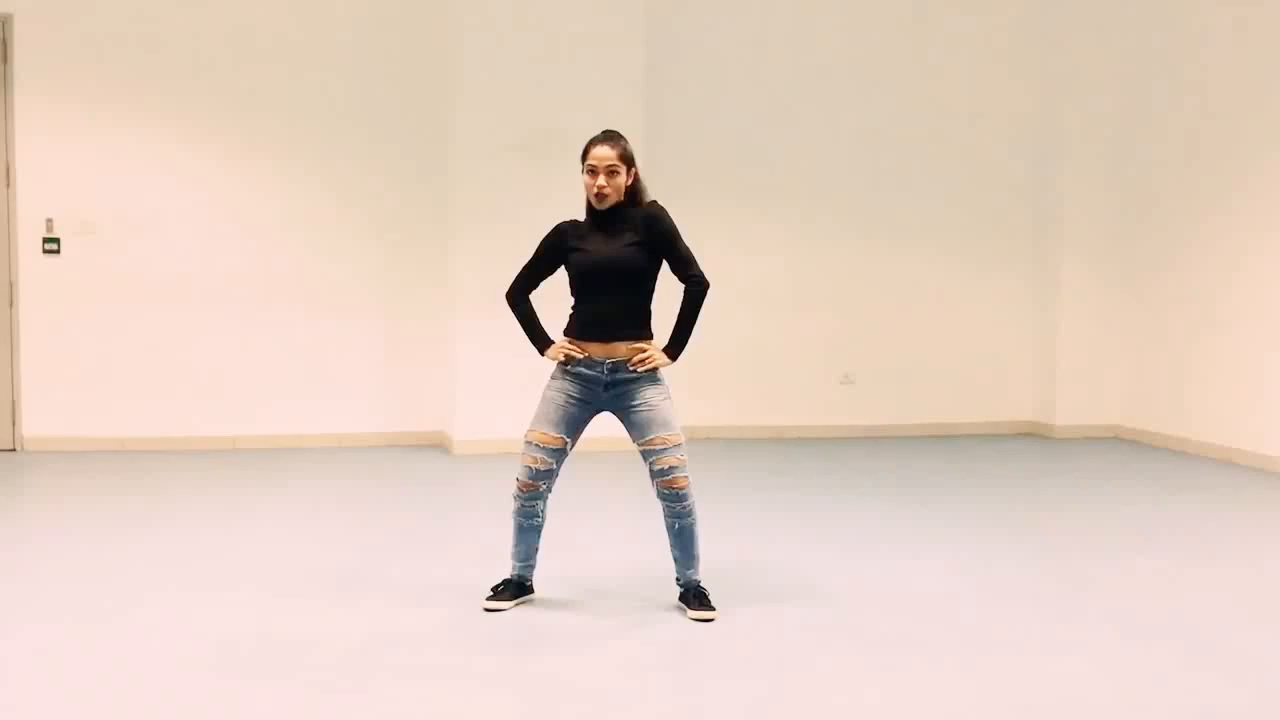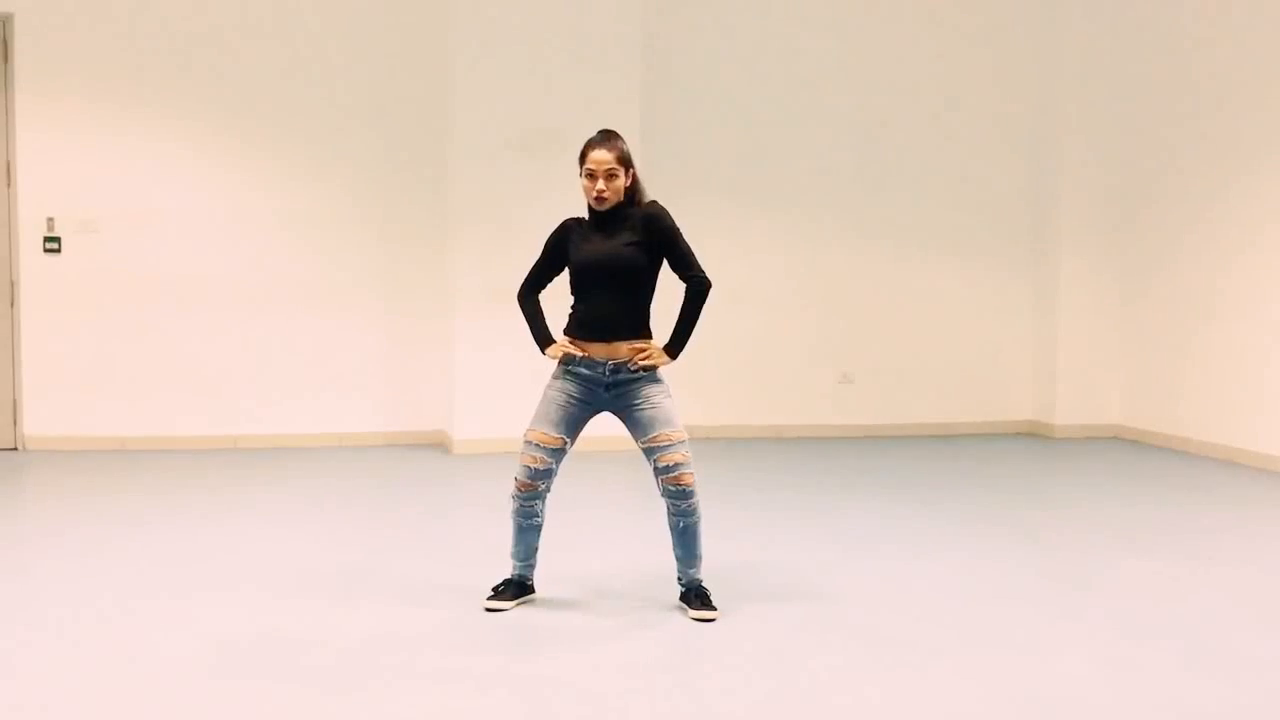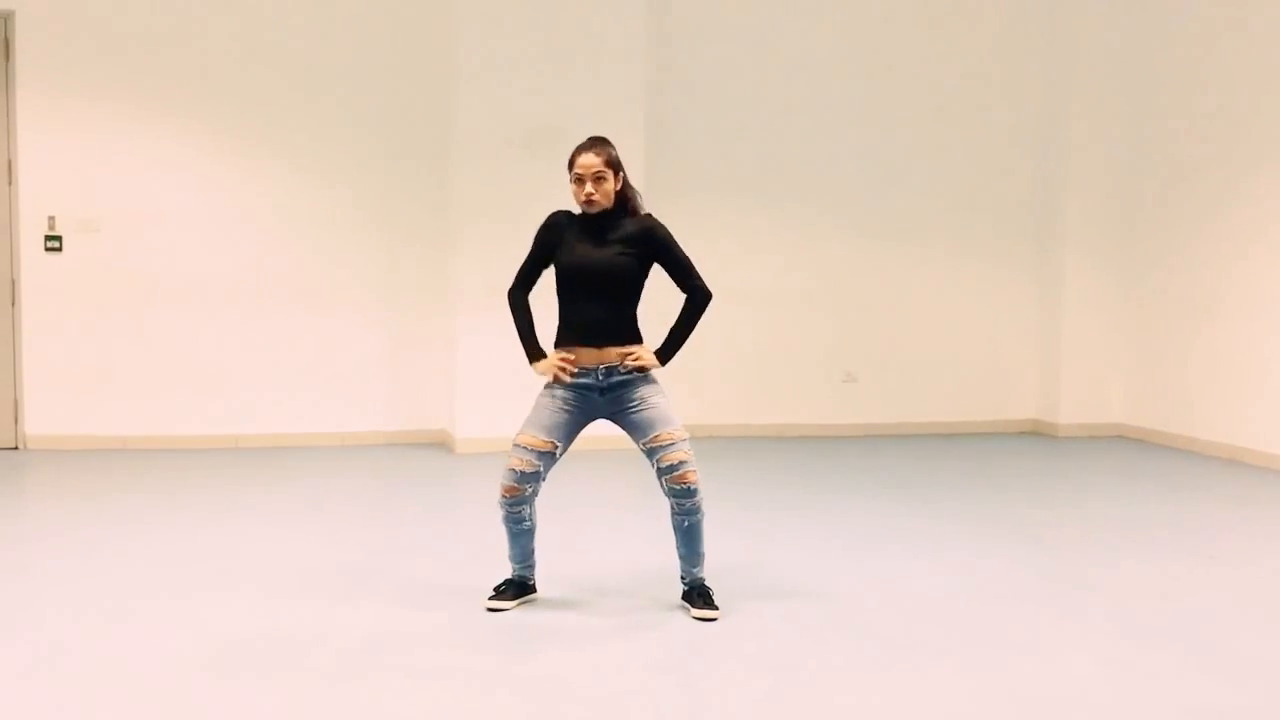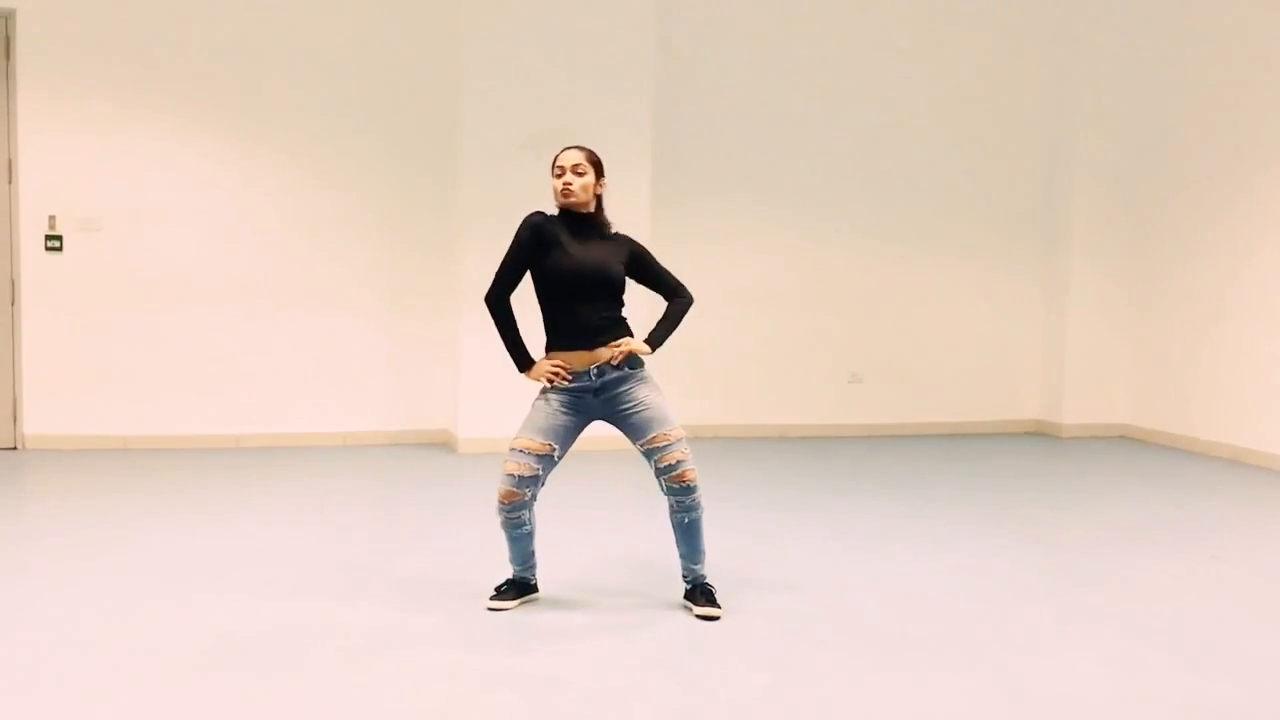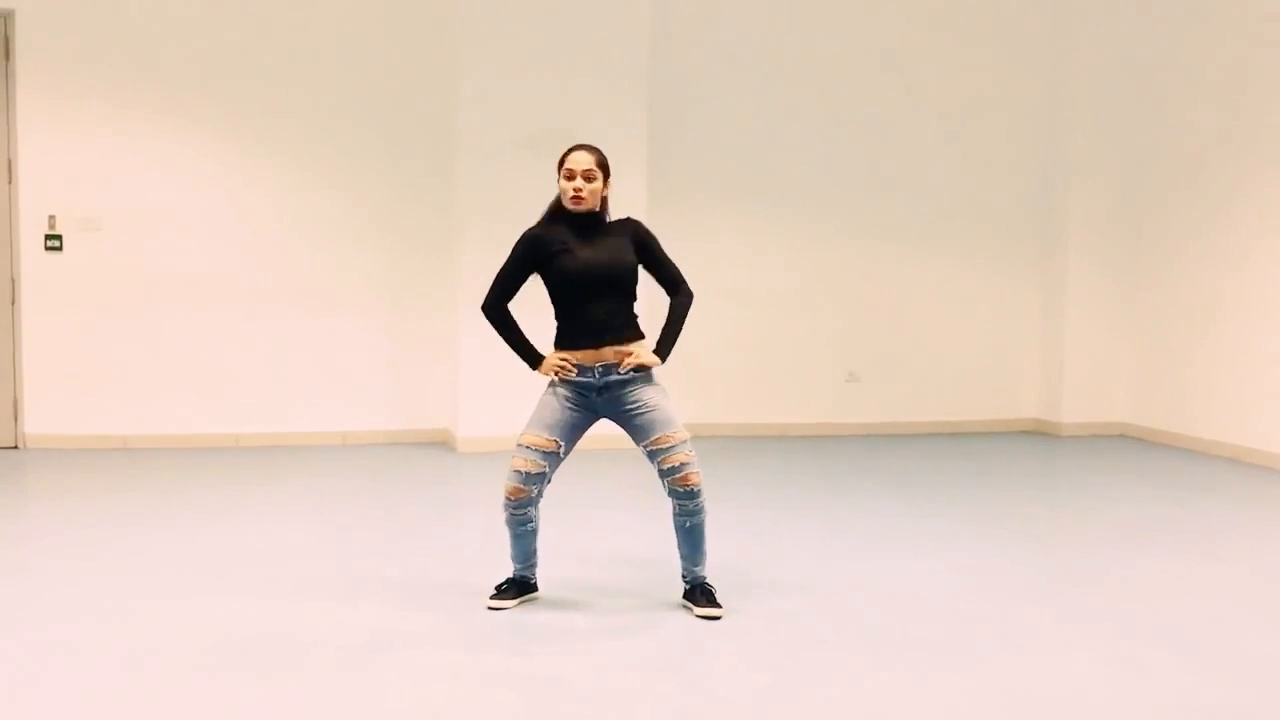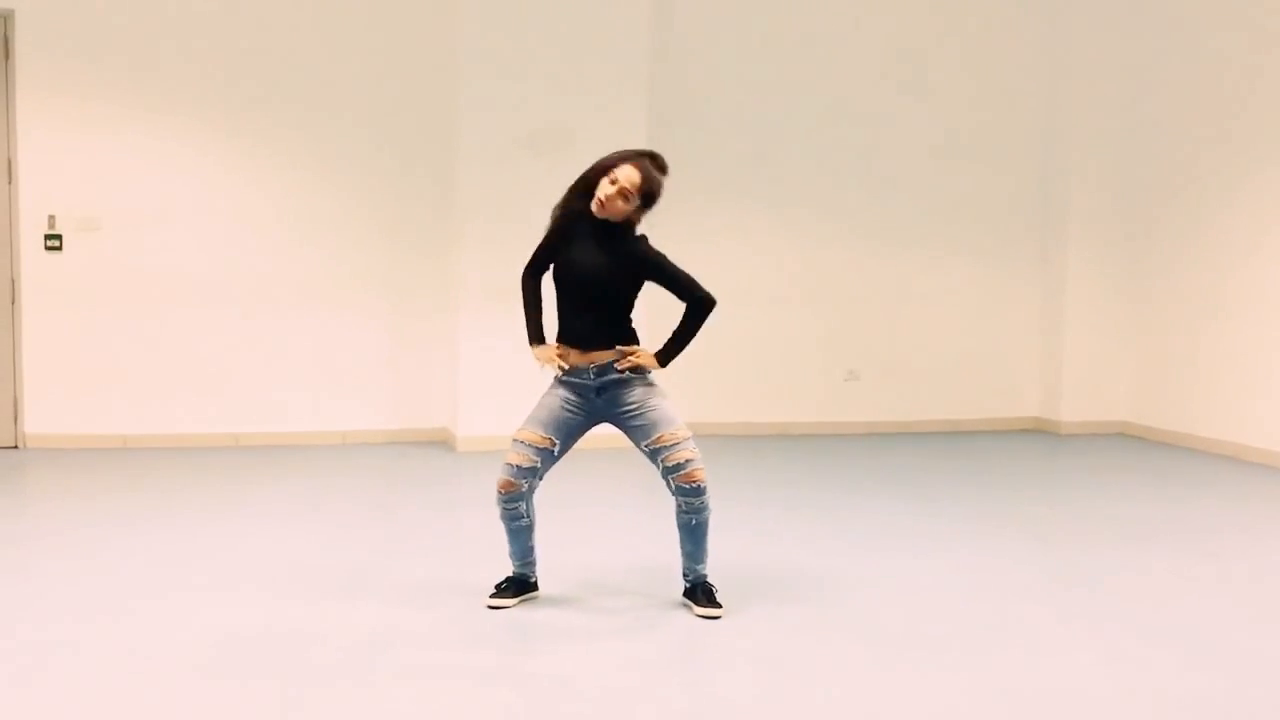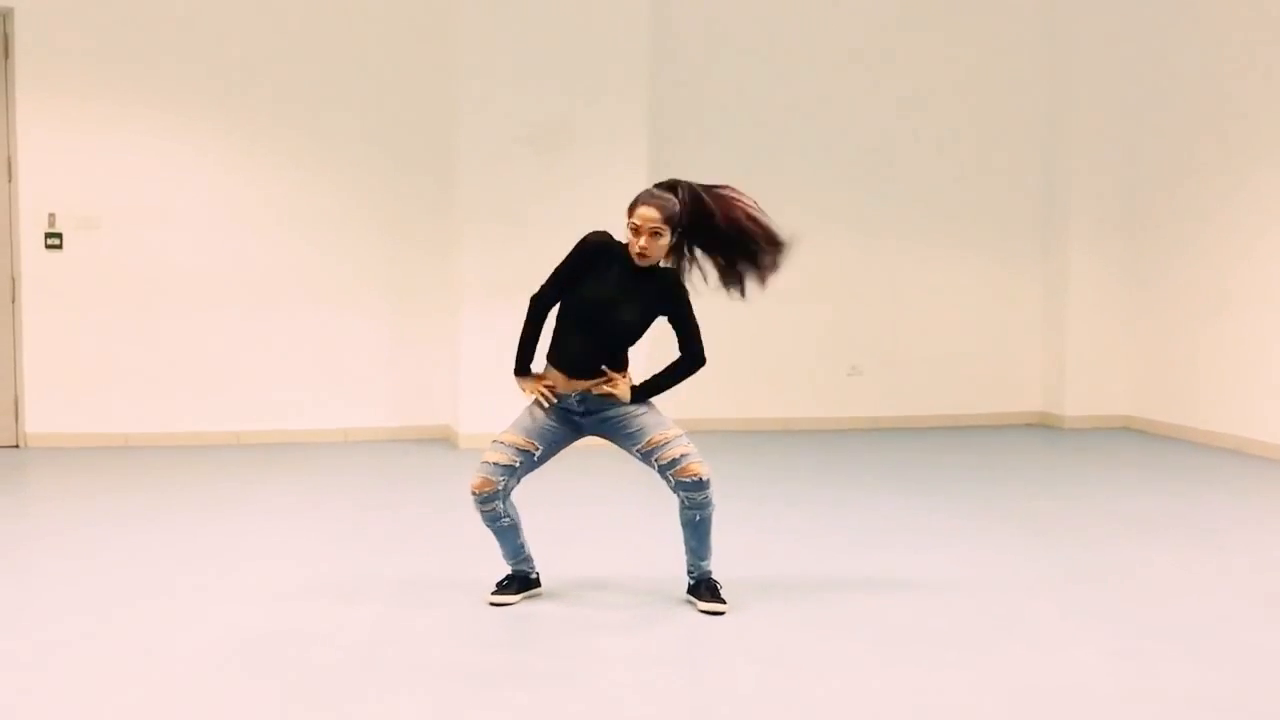
dt=0.3s
person 1, frame 1
left shoulder: (649, 219)
right shoulder: (568, 234)
left elbow: (695, 282)
right elbow: (517, 291)
left wrist: (672, 350)
right wrist: (543, 344)
left hip: (637, 376)
right hip: (575, 374)
left knee: (675, 484)
right knee: (530, 482)
left ankle: (690, 585)
right ankle: (520, 579)
person 1, frame 2
left shoulder: (650, 219)
right shoulder: (571, 232)
left elbow: (698, 281)
right elbow: (528, 290)
left wrist: (672, 349)
right wrist: (546, 342)
left hip: (637, 376)
right hip: (575, 374)
left knee: (680, 482)
right knee: (529, 481)
left ankle: (691, 586)
right ankle: (521, 579)
person 1, frame 3
left shoulder: (644, 231)
right shoulder: (558, 227)
left elbow: (699, 292)
right elbow: (518, 291)
left wrist: (662, 353)
right wrist: (535, 355)
left hip: (629, 380)
right hip: (568, 384)
left knee: (685, 481)
right knee: (514, 486)
left ankle: (694, 584)
right ankle: (522, 579)
person 1, frame 4
left shoulder: (621, 246)
right shoulder: (540, 228)
left elbow: (680, 295)
right elbow: (497, 296)
left wrist: (649, 343)
right wrist: (525, 363)
left hip: (623, 378)
right hip: (563, 387)
left knee: (682, 479)
right knee: (512, 492)
left ankle: (696, 583)
right ankle: (523, 579)
person 1, frame 5
left shoulder: (629, 233)
right shoulder: (542, 237)
left elbow: (679, 289)
right elbow: (495, 303)
left wrist: (660, 350)
right wrist: (534, 359)
left hip: (630, 380)
right hip: (569, 382)
left knee: (688, 482)
right knee: (520, 487)
left ankle: (695, 583)
right ankle: (524, 578)
person 1, frame 6
left shoulder: (635, 249)
right shoulder: (571, 221)
left elbow: (701, 300)
right elbow: (532, 274)
left wrist: (663, 357)
right wrist: (537, 342)
left hip: (626, 383)
right hip: (571, 384)
left knee: (691, 480)
right knee: (511, 483)
left ankle: (696, 582)
right ankle: (523, 577)
person 1, frame 7
left shoulder: (669, 289)
right shoulder: (597, 249)
left elbow: (694, 357)
right elbow: (542, 301)
left wrist: (639, 391)
right wrist: (523, 371)
left hip: (617, 404)
right hip: (556, 402)
left knee: (695, 478)
right knee: (486, 488)
left ankle: (701, 581)
right ankle: (524, 573)
